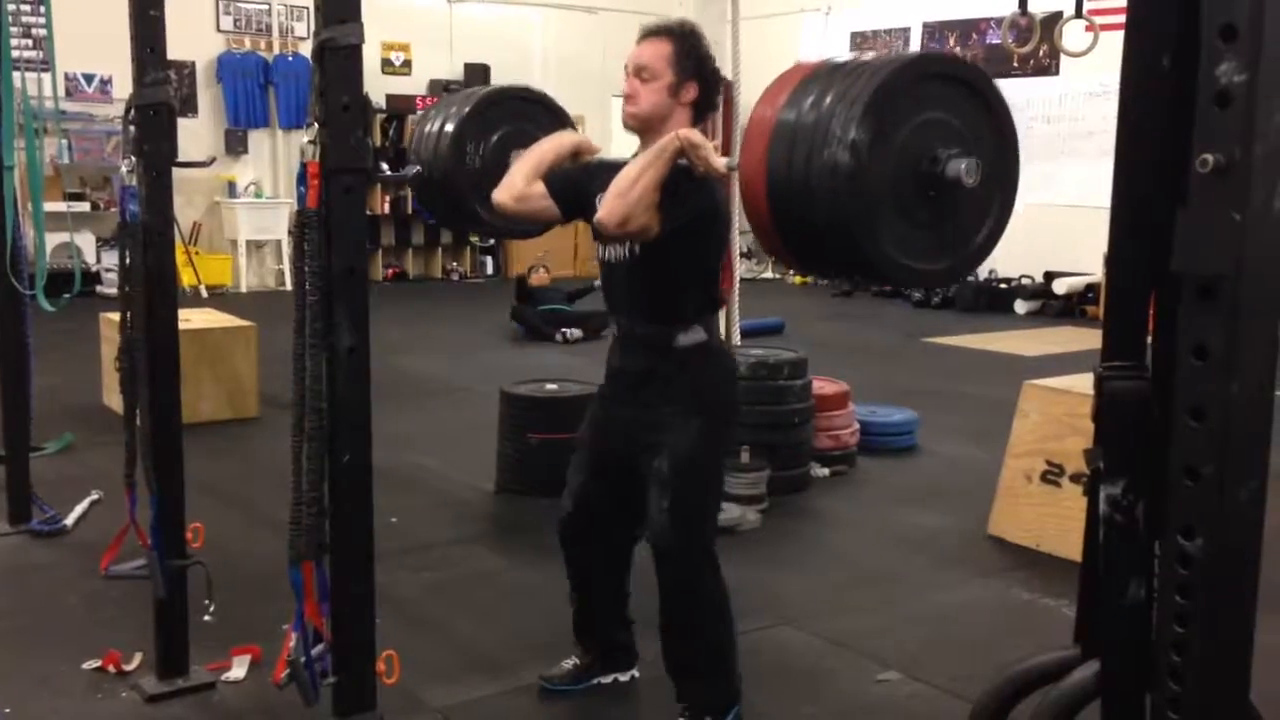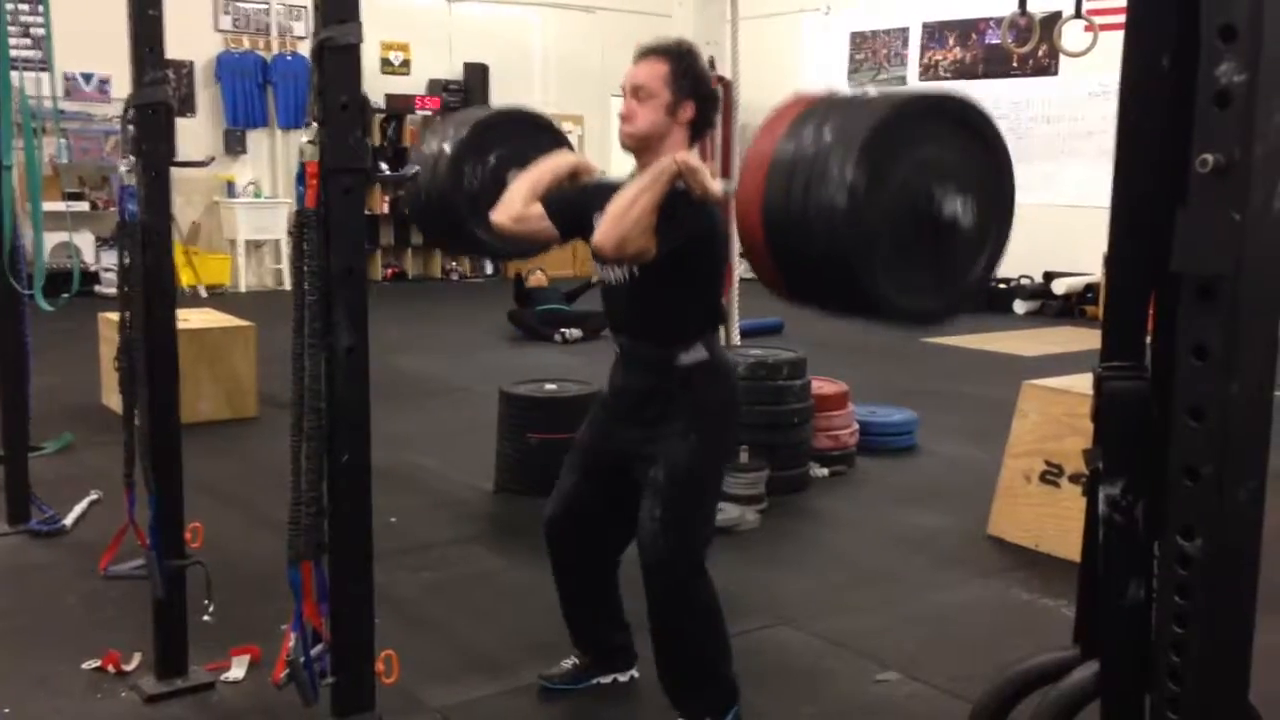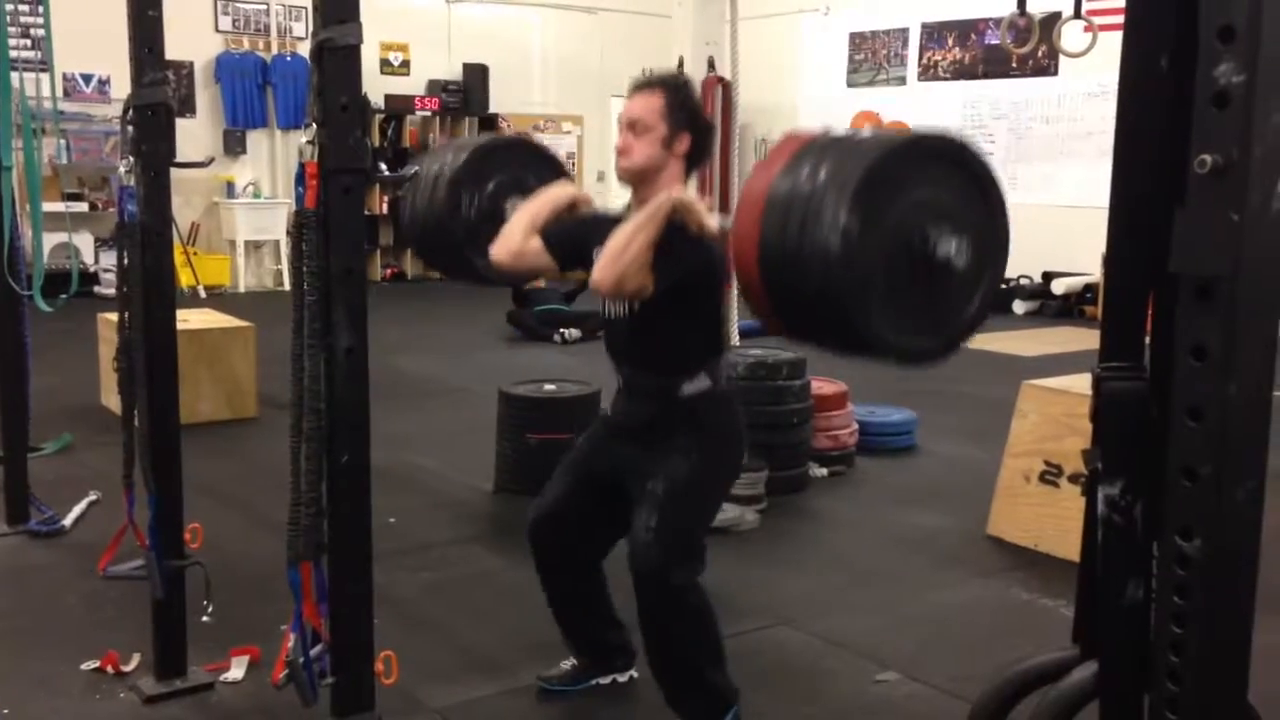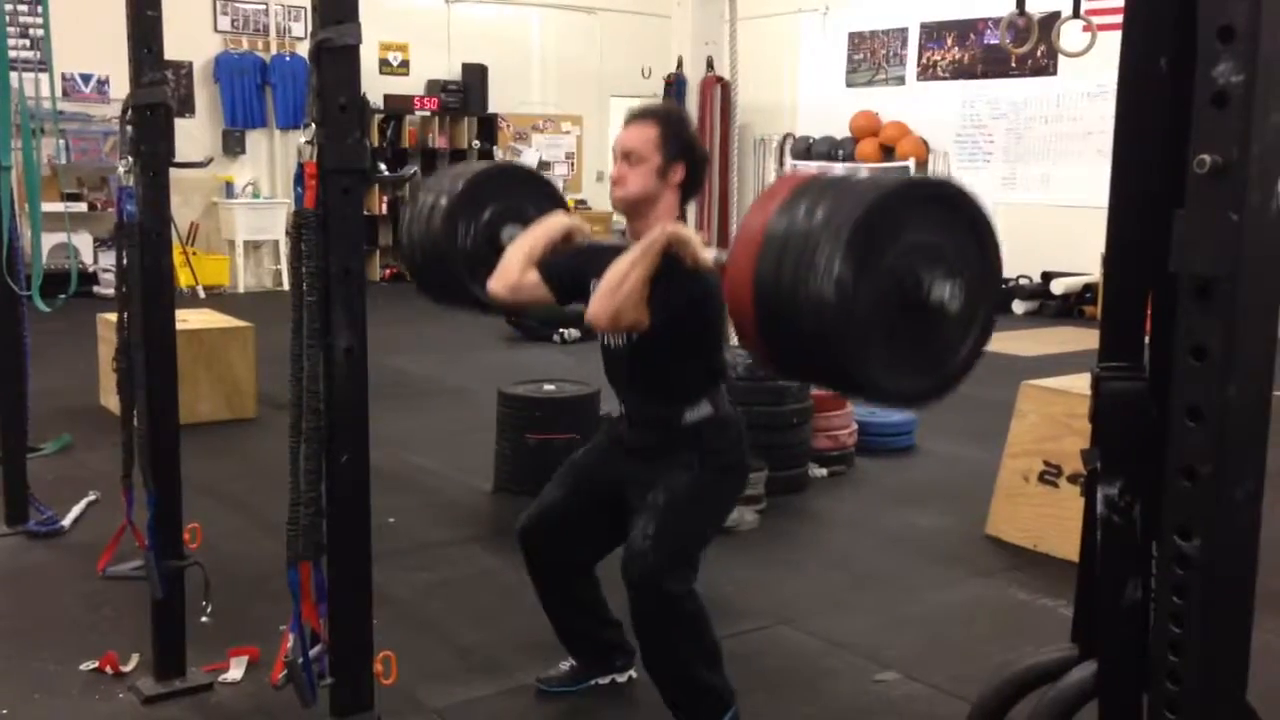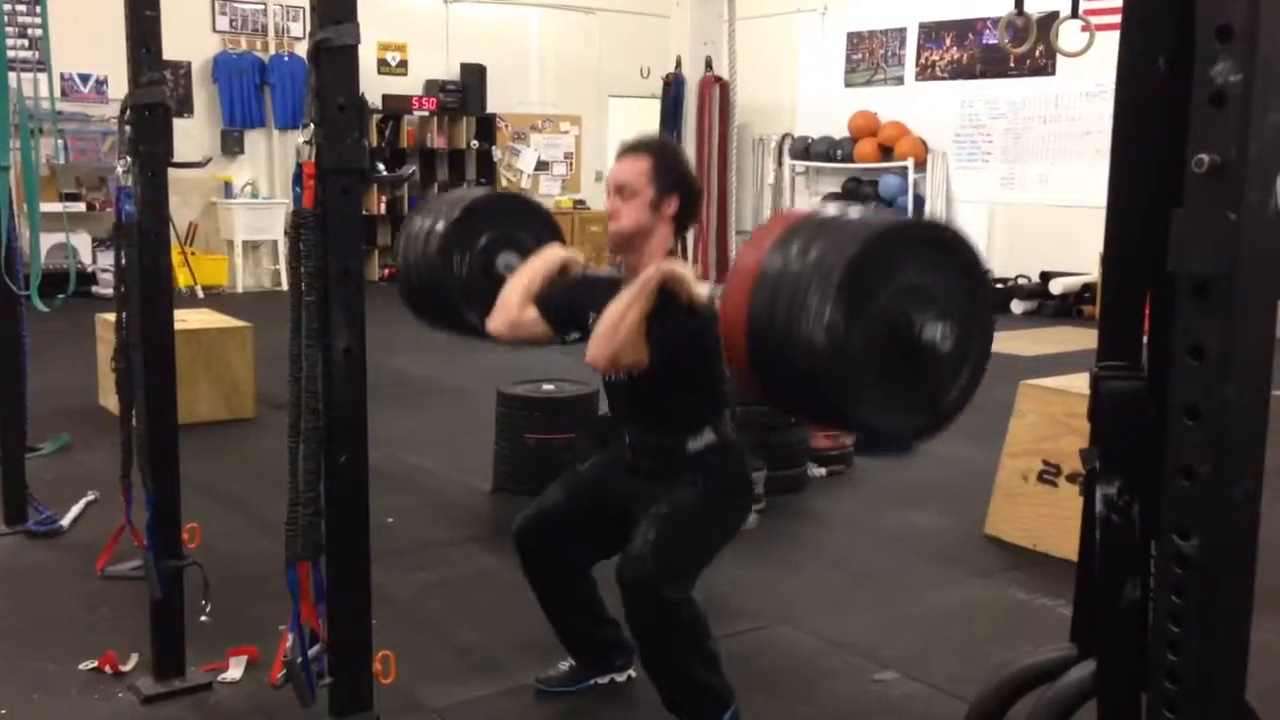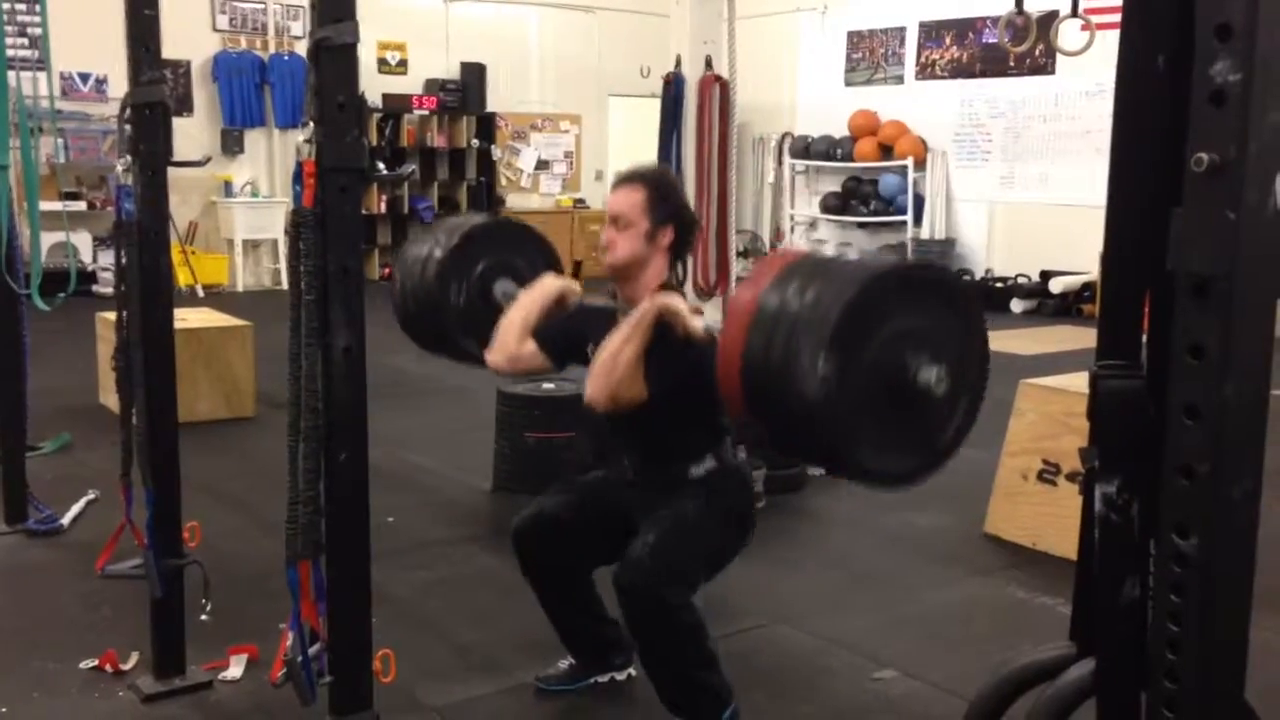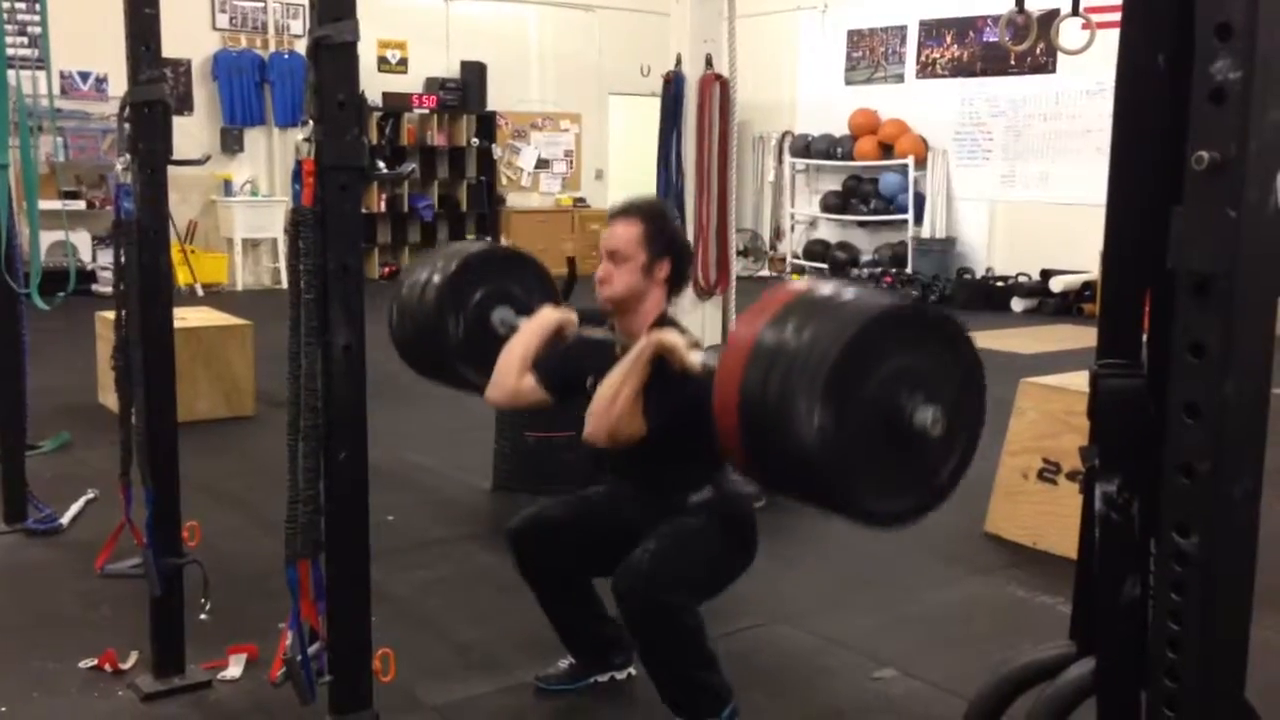
dt=0.1s
person 1, frame 1
left shoulder: (692, 184)
right shoulder: (610, 173)
left elbow: (614, 219)
right elbow: (509, 196)
left wrist: (671, 147)
right wrist: (563, 142)
left hip: (688, 383)
right hip: (628, 375)
left knee: (678, 544)
right knee: (586, 522)
right ankle: (607, 655)
person 1, frame 2
left shoulder: (690, 205)
right shoulder: (607, 194)
left elbow: (612, 241)
right elbow: (508, 217)
left wrist: (668, 169)
right wrist: (561, 163)
left hip: (687, 400)
right hip: (628, 390)
left knee: (667, 553)
right knee: (571, 525)
right ankle: (605, 655)
person 1, frame 3
left shoulder: (687, 236)
right shoulder: (607, 227)
left elbow: (607, 279)
right elbow: (506, 252)
left wrist: (664, 207)
right wrist: (558, 194)
left hip: (693, 427)
right hip: (631, 414)
left knee: (658, 562)
right knee: (554, 527)
right ankle: (603, 657)
person 1, frame 4
left shoulder: (684, 269)
right shoulder: (601, 257)
left elbow: (604, 315)
right elbow: (505, 286)
left wrist: (659, 240)
right wrist: (554, 224)
left hip: (694, 449)
right hip: (631, 436)
left knee: (652, 568)
right knee: (545, 532)
right ankle: (601, 655)
person 1, frame 5
left shoulder: (680, 301)
right shoulder: (599, 290)
left elbow: (603, 356)
right elbow: (503, 323)
left wrist: (656, 278)
right wrist: (550, 259)
left hip: (701, 474)
right hip: (633, 460)
left knee: (647, 573)
right knee: (540, 533)
right ankle: (602, 655)
person 1, frame 6
left shoulder: (678, 332)
right shoulder: (597, 319)
left elbow: (601, 394)
right elbow: (503, 355)
left wrist: (649, 313)
right wrist: (547, 288)
left hip: (703, 494)
right hip: (635, 481)
left knee: (644, 576)
right knee: (538, 533)
right ankle: (602, 654)
person 1, frame 7
left shoulder: (675, 366)
right shoulder: (596, 352)
left elbow: (600, 432)
right elbow: (503, 390)
left wrist: (648, 349)
right wrist: (545, 321)
left hip: (706, 519)
left knee: (643, 582)
right knee: (534, 536)
right ankle: (604, 654)
